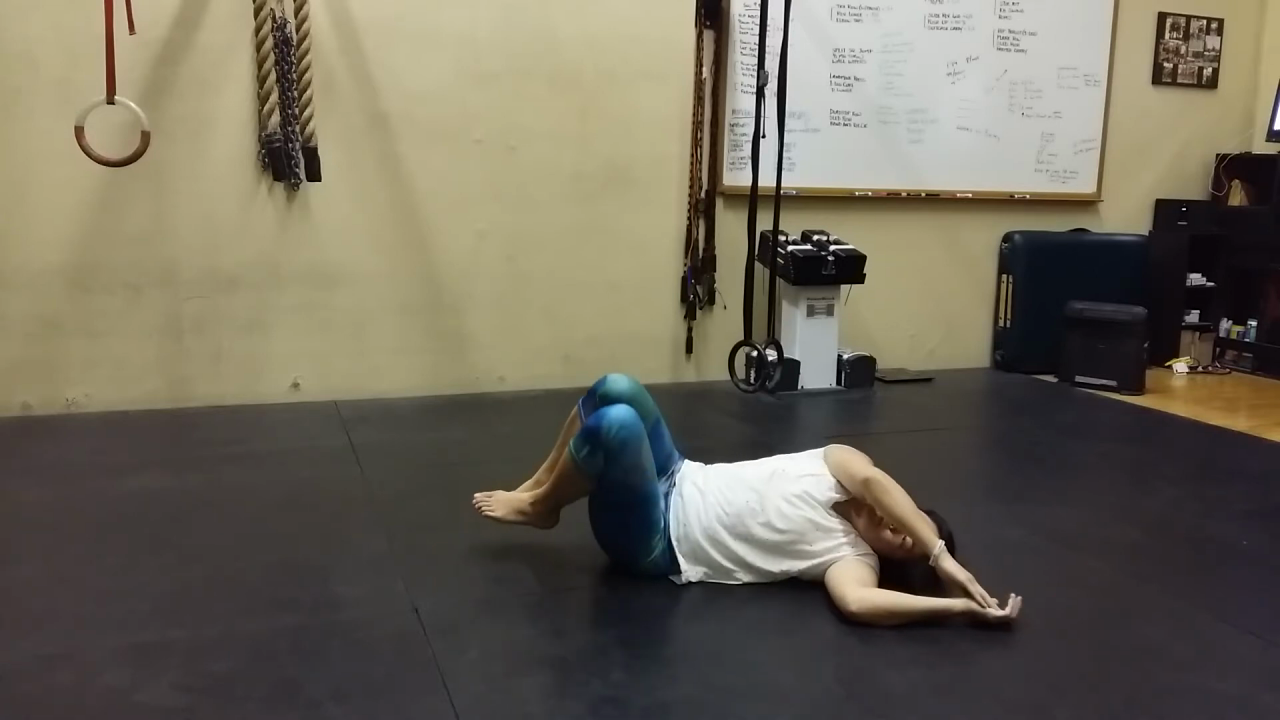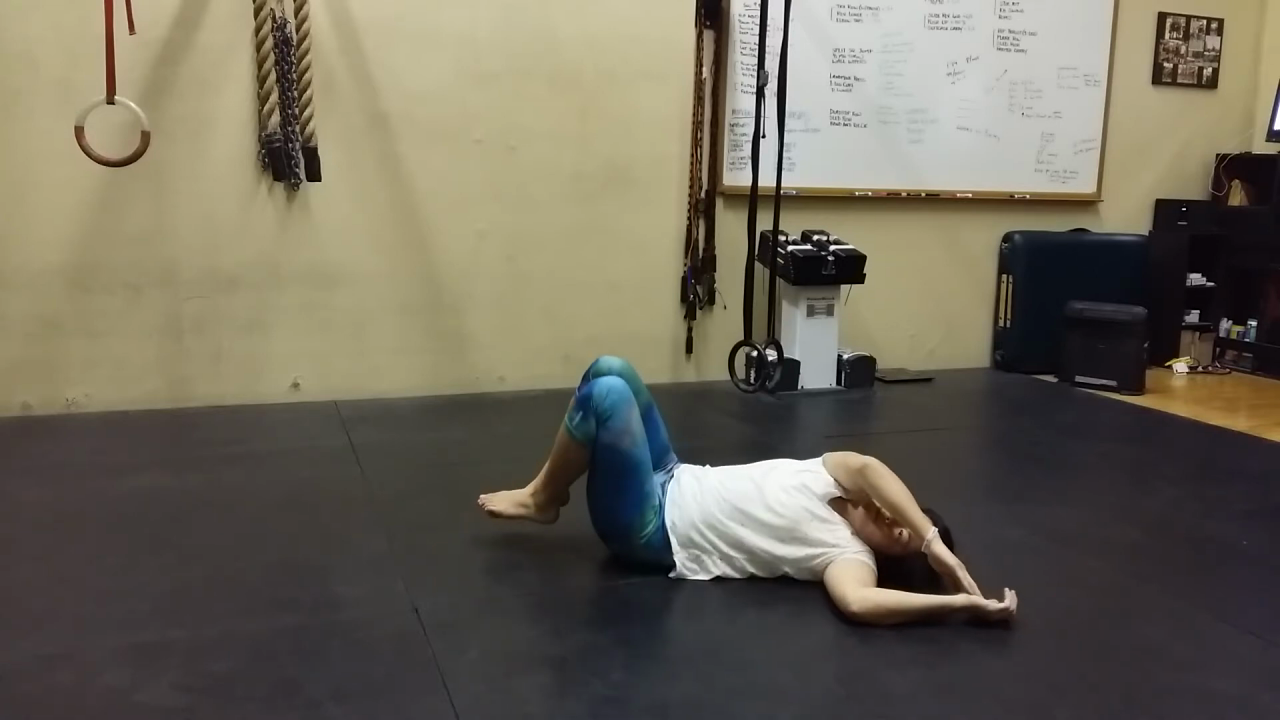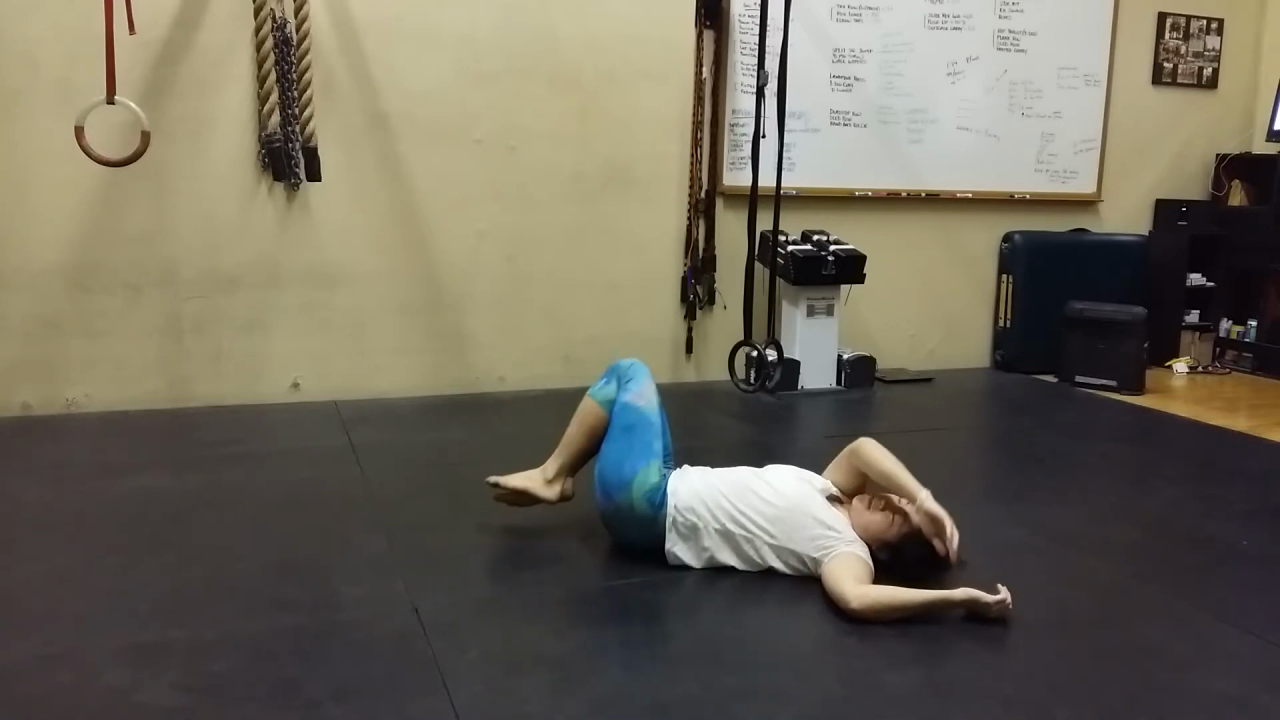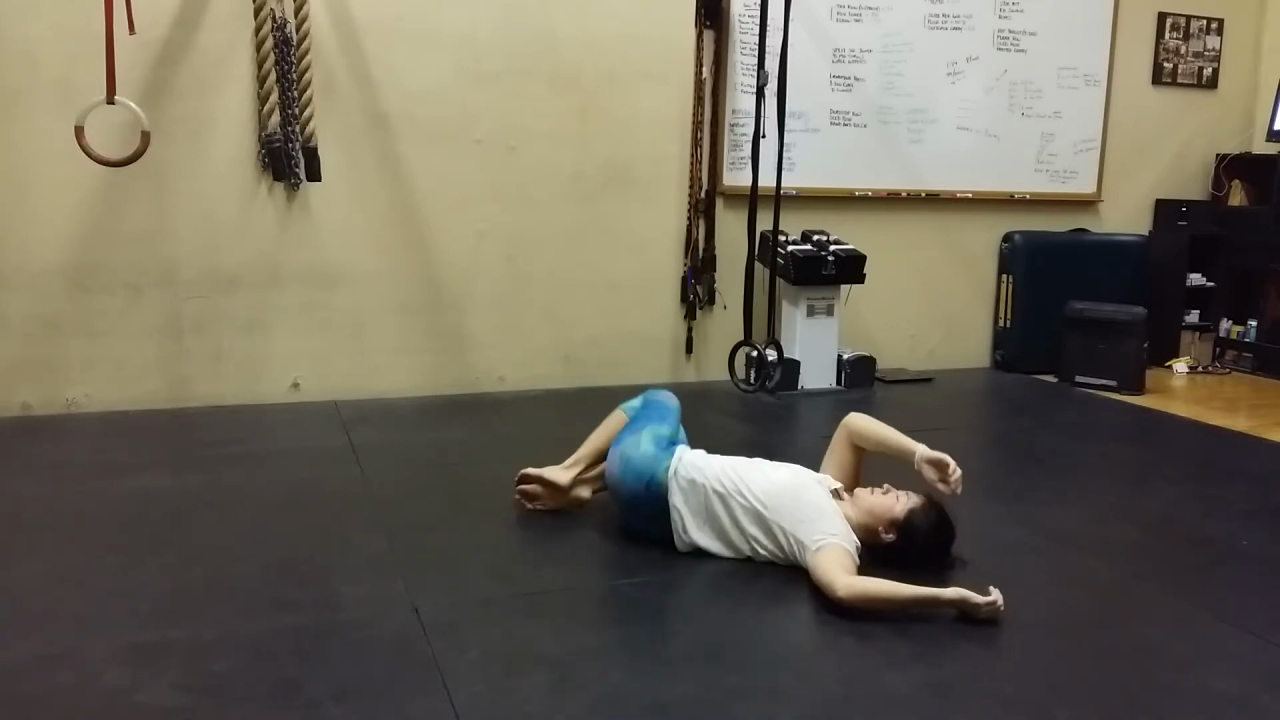
dt=0.4s
person 1, frame 1
left shoulder: (855, 556)
right shoulder: (840, 469)
left elbow: (857, 604)
right elbow: (873, 478)
left wrist: (961, 604)
right wrist: (943, 553)
left hip: (657, 545)
right hip: (677, 483)
left knee: (616, 426)
right knee: (616, 392)
left ankle: (540, 507)
right ankle: (540, 487)
person 1, frame 2
left shoulder: (851, 553)
right shoulder: (832, 480)
left elbow: (859, 603)
right elbow: (869, 468)
left wrist: (960, 601)
right wrist: (933, 539)
left hip: (653, 531)
right hip: (673, 483)
left knee: (607, 395)
right knee: (610, 372)
left ankle: (542, 500)
right ankle: (544, 489)
person 1, frame 3
left shoulder: (848, 549)
right shoulder: (831, 493)
left elbow: (857, 599)
right elbow: (862, 450)
left wrist: (959, 597)
right wrist: (926, 499)
left hip: (650, 508)
right hip: (673, 485)
left knee: (629, 375)
right knee: (629, 371)
left ankle: (551, 477)
right ankle: (554, 476)
person 1, frame 4
left shoulder: (836, 539)
right shoulder: (836, 492)
left elbow: (843, 587)
right elbow: (851, 424)
left wrist: (948, 597)
right wrist: (919, 452)
right hip: (666, 486)
right knee: (661, 400)
left ankle: (571, 474)
right ankle: (577, 478)
